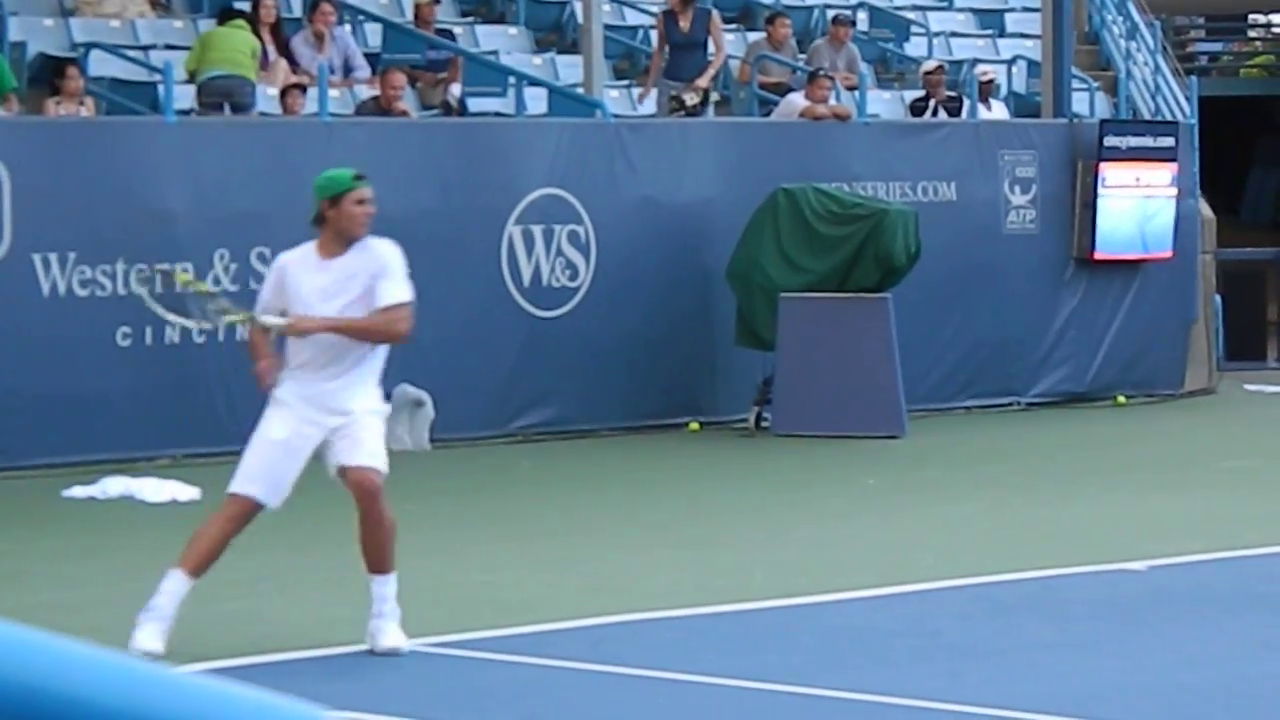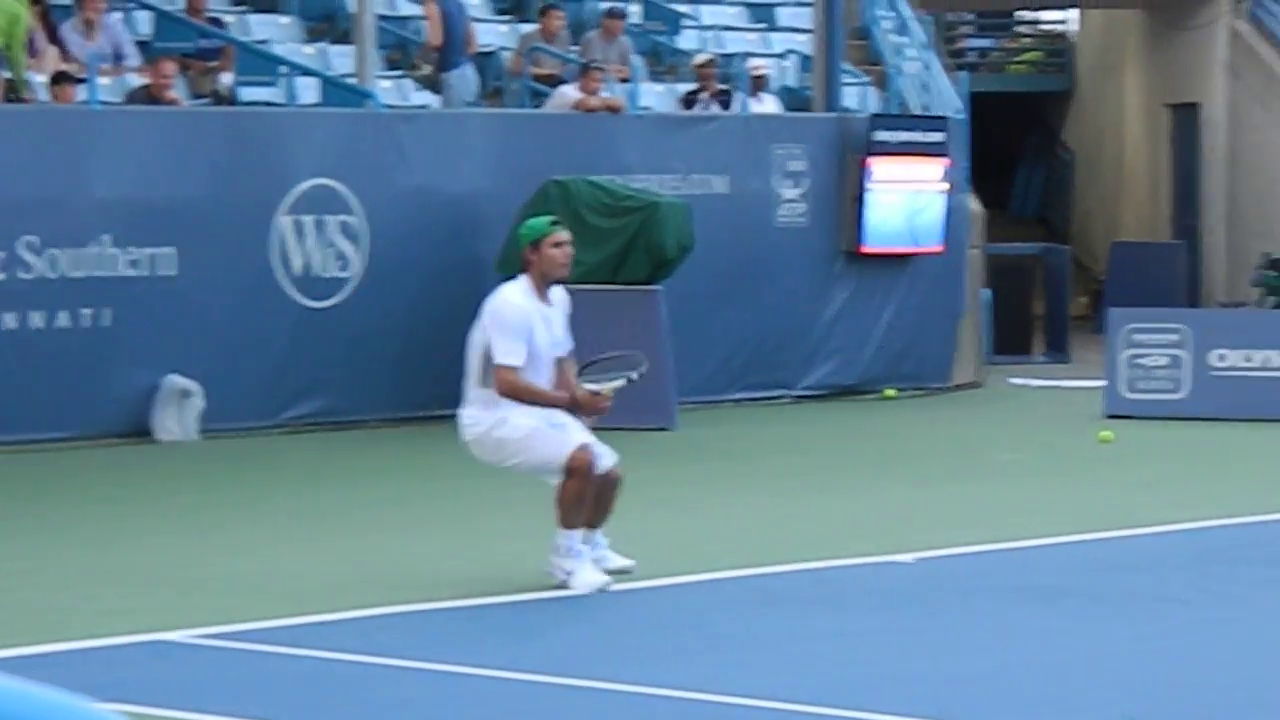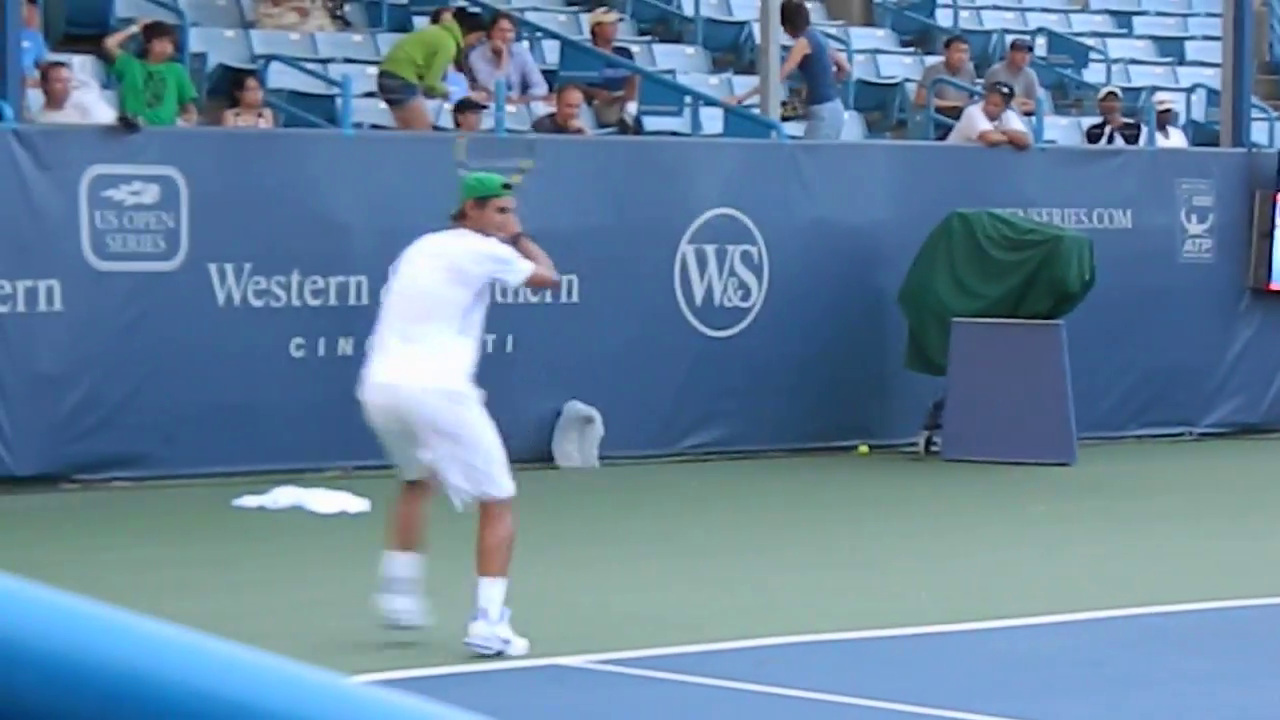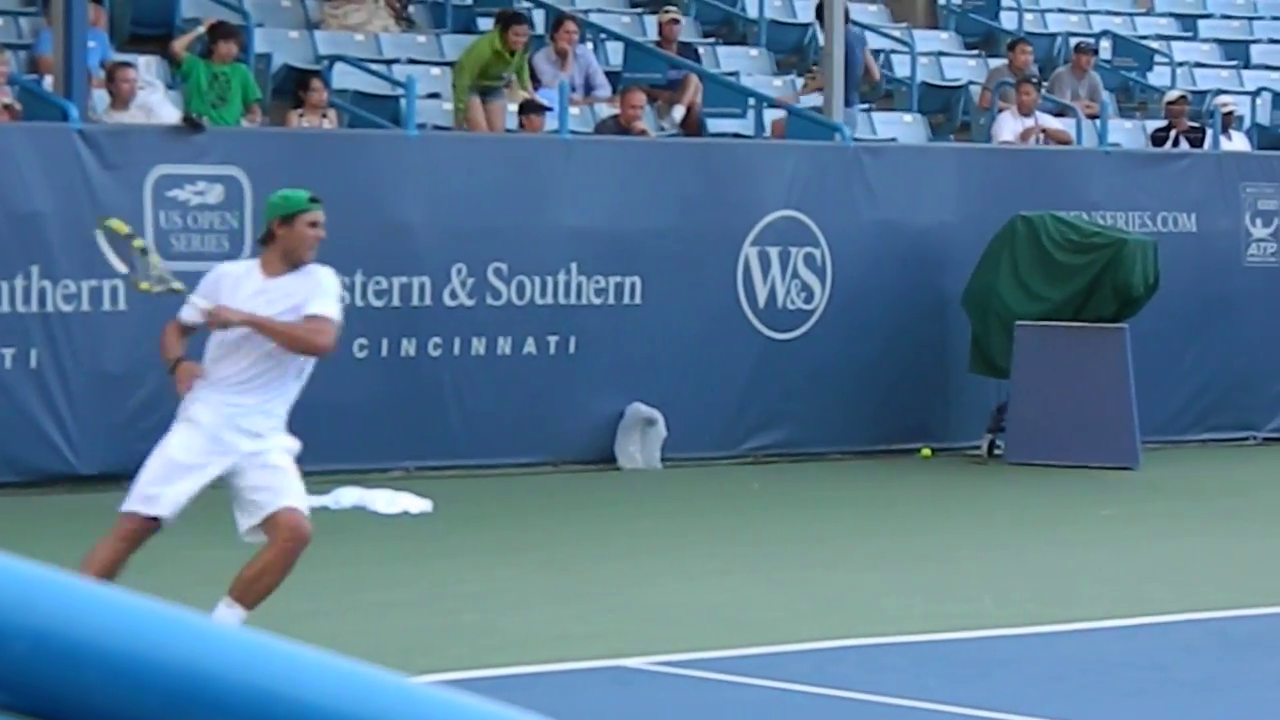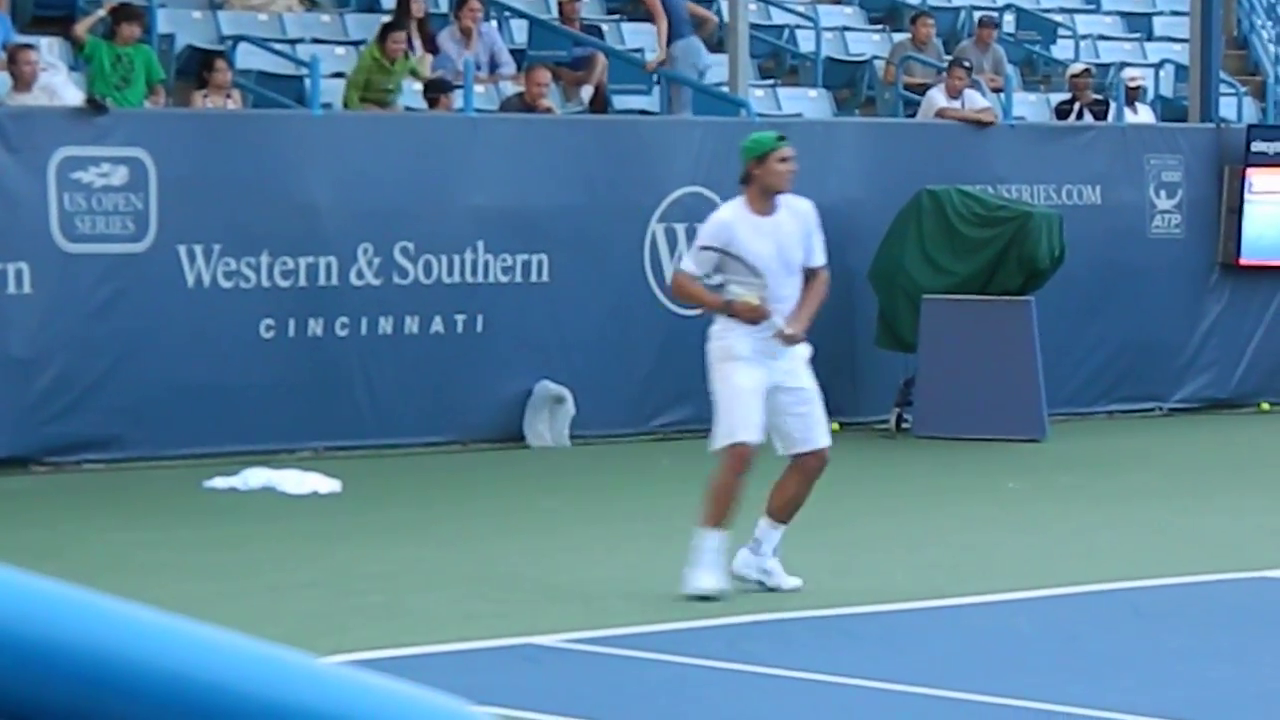
dt=1s
person 1, frame 1
left shoulder: (383, 255)
right shoulder: (287, 266)
left elbow: (398, 326)
right elbow: (258, 328)
left wrist: (330, 323)
right wrist: (265, 363)
left hip: (354, 402)
right hip: (293, 402)
left knee: (369, 487)
right knee: (239, 506)
left ankle: (384, 614)
right ankle: (160, 610)
person 1, frame 2
left shoulder: (558, 298)
right shoulder: (511, 305)
left elbow: (561, 360)
right elbow: (508, 384)
left wrist: (577, 400)
right wrist: (572, 404)
left hip: (531, 414)
right hip: (492, 422)
left knee: (609, 473)
right knee: (579, 460)
left ankle: (592, 545)
right ankle: (568, 557)
person 1, frame 3
left shoulder: (419, 249)
right shoulder: (484, 251)
right elbow: (546, 277)
right wrist: (516, 238)
left hip: (380, 385)
right hip: (436, 389)
left knee: (420, 482)
right knee: (496, 508)
left ankle: (400, 591)
right ankle: (489, 622)
person 1, frame 4
left shoulder: (322, 281)
right shoulder: (224, 276)
left elbow: (321, 342)
right elbow: (173, 330)
left wrist: (249, 319)
right wrist: (178, 364)
left hip: (261, 437)
right hip: (201, 423)
left knee: (294, 532)
right knee: (134, 526)
person 1, frame 5
left shoulder: (803, 212)
right shoulder: (723, 222)
left elbow: (818, 276)
right elbow: (681, 283)
left wrist: (798, 323)
right wrist: (729, 309)
left hip: (784, 351)
right hip: (736, 351)
left knee: (813, 456)
right knee: (740, 451)
left ankle: (756, 554)
right ankle: (704, 558)
